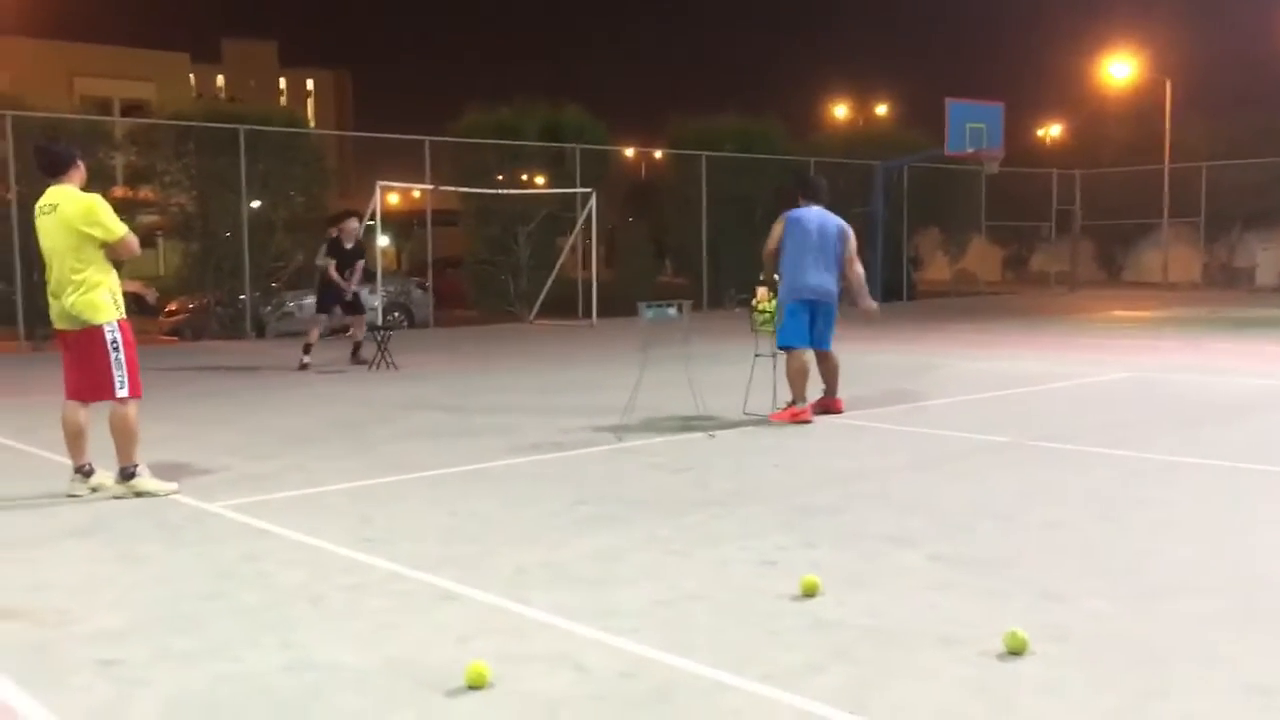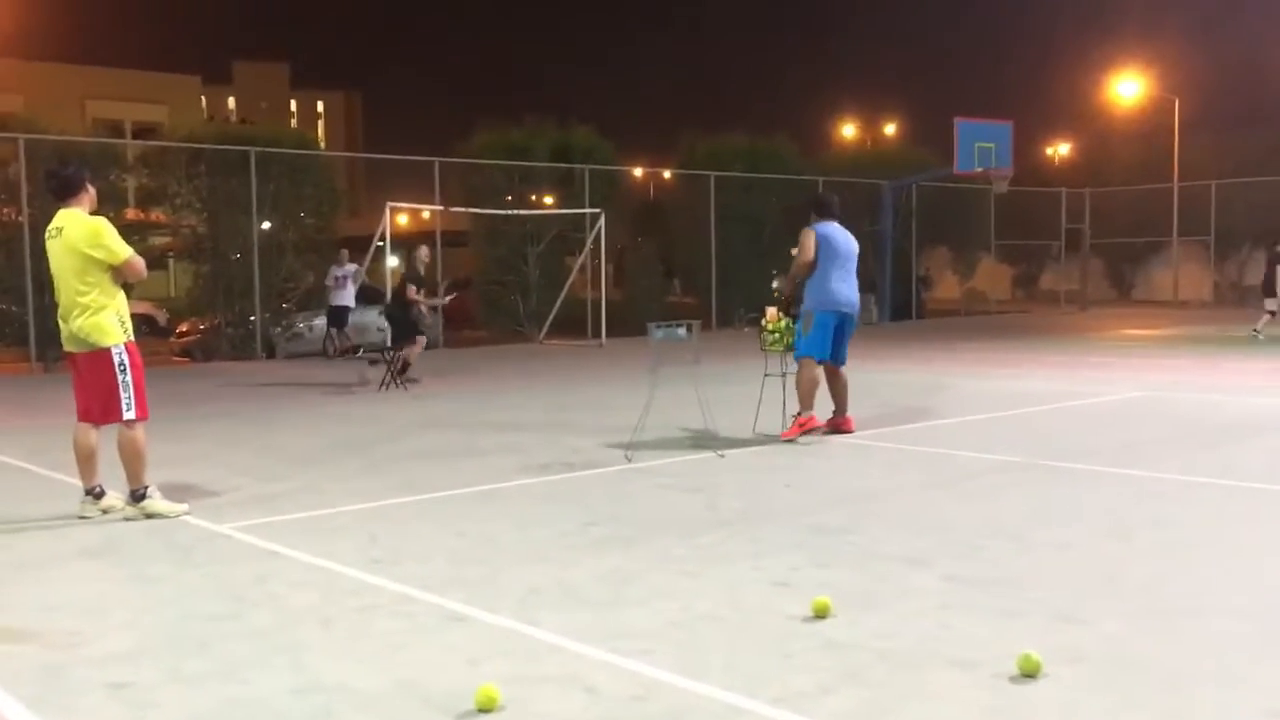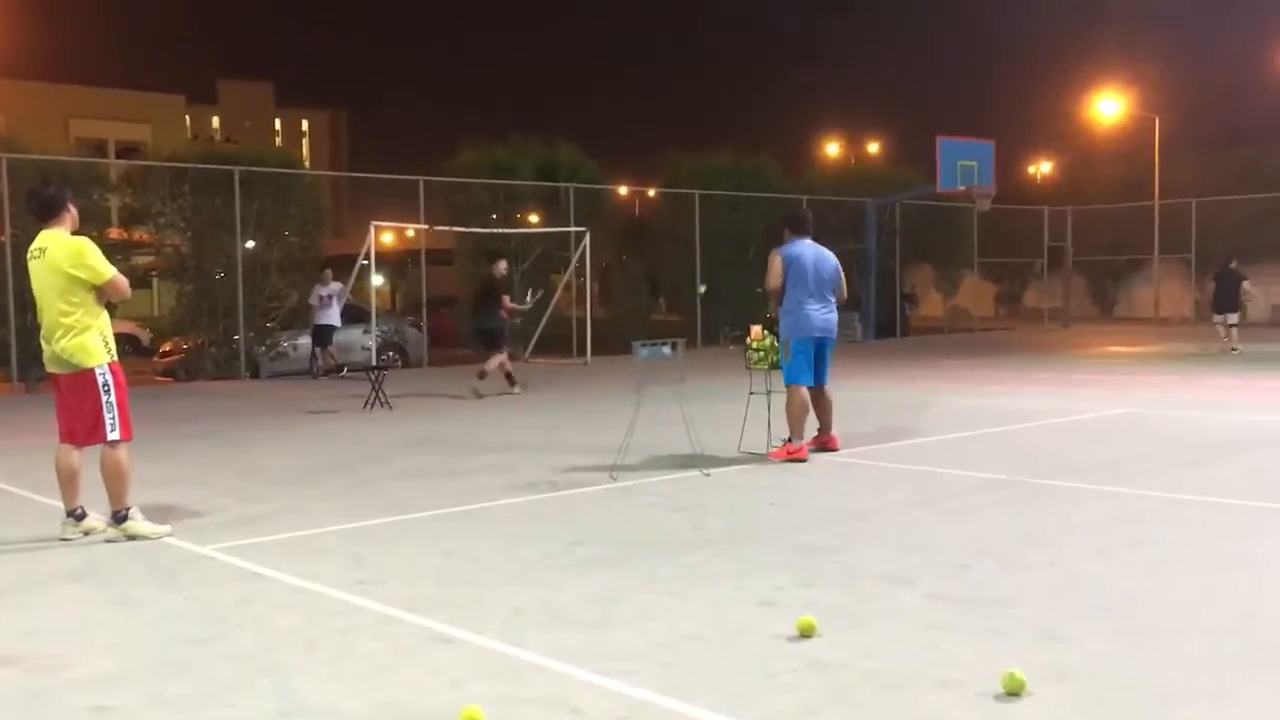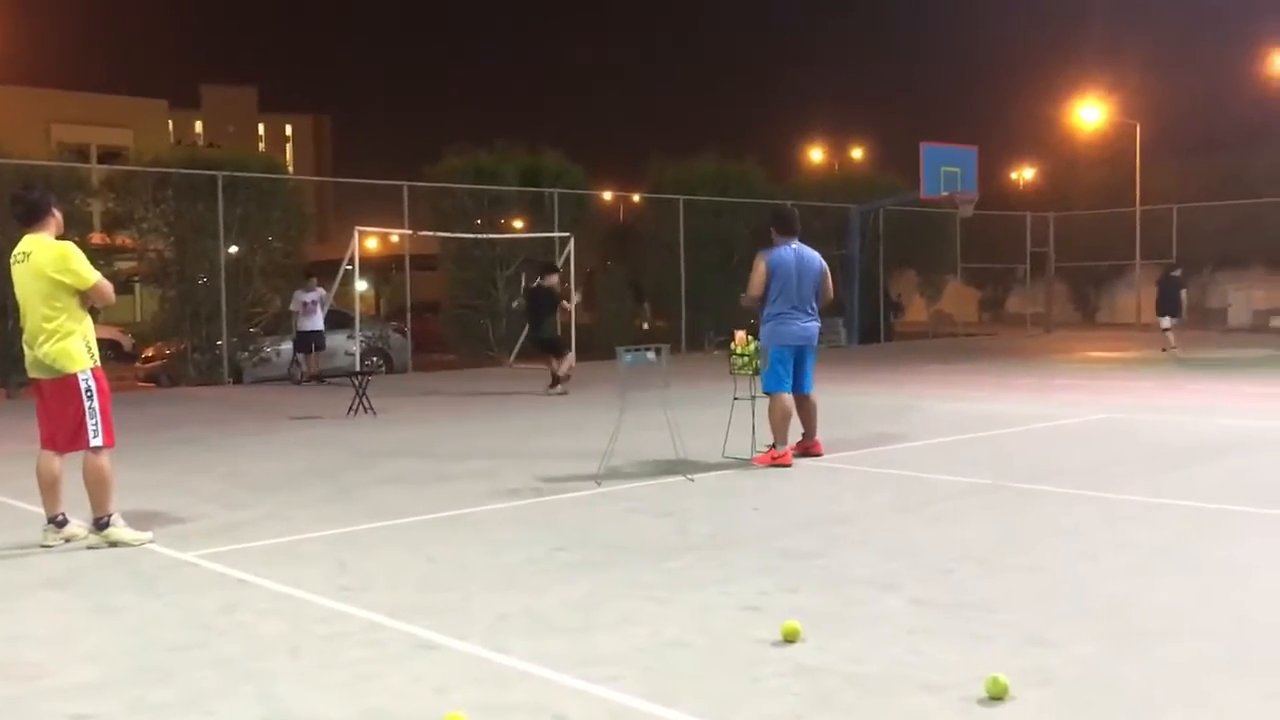
dt=0.5s
person 1, frame 1
left shoulder: (44, 207)
right shoulder: (87, 203)
right elbow: (131, 248)
right wrist: (109, 243)
left hip: (66, 312)
right hip: (99, 311)
left knee: (76, 396)
right knee: (123, 394)
left ankle: (82, 473)
right ankle: (130, 474)
person 1, frame 2
left shoulder: (55, 230)
right shoulder: (93, 226)
right elbow: (137, 271)
left wrist: (112, 273)
right wrist: (119, 266)
left hip: (76, 333)
right hip: (106, 333)
left knee: (88, 418)
right knee: (131, 416)
left ankle: (92, 495)
right ankle: (140, 496)
person 1, frame 3
left shoulder: (36, 251)
right shoulder: (76, 246)
right elbow: (121, 290)
left wrist: (94, 291)
right wrist: (102, 287)
left hip: (59, 354)
right hip: (90, 354)
left knee: (70, 440)
right knee: (114, 438)
left ankle: (74, 517)
right ankle: (123, 517)
person 1, frame 4
left shoulder: (19, 255)
right shoulder: (61, 251)
right elbow: (106, 295)
left wrist: (77, 293)
right wrist: (86, 290)
left hip: (41, 360)
right hip: (73, 359)
left knee: (51, 446)
right knee: (97, 444)
left ankle: (55, 524)
right ankle: (105, 524)
person 2, frame 1
left shoulder: (788, 218)
right shoulder: (841, 225)
left elbow: (769, 250)
right elbow: (852, 264)
left wrist: (772, 272)
right wrist: (863, 298)
left hip: (795, 290)
right hip: (827, 291)
left knee: (796, 347)
right knee: (822, 347)
left ankle: (799, 406)
right ankle: (831, 398)
person 2, frame 2
left shoulder: (812, 231)
right shoulder: (850, 239)
left elbow: (806, 259)
left wrist: (790, 281)
left hip: (821, 302)
right hip: (849, 304)
left knee: (809, 358)
right knee: (834, 363)
left ankle: (806, 416)
right ankle: (841, 418)
person 2, frame 3
left shoulder: (781, 254)
right shoulder: (829, 256)
left elbow: (773, 285)
right elbow: (842, 295)
left wrist: (778, 302)
left hip: (798, 325)
right hip: (827, 325)
left knee: (797, 384)
right knee: (819, 385)
left ankle: (796, 445)
right ankle: (826, 436)
person 2, frame 4
left shoulder: (767, 257)
right shoulder: (816, 258)
left elbow: (754, 294)
right elbow: (827, 296)
left wrist: (748, 302)
left hip: (779, 331)
right hip: (808, 331)
left knee: (779, 391)
right knee: (803, 390)
left ankle: (780, 450)
right ankle: (810, 441)
